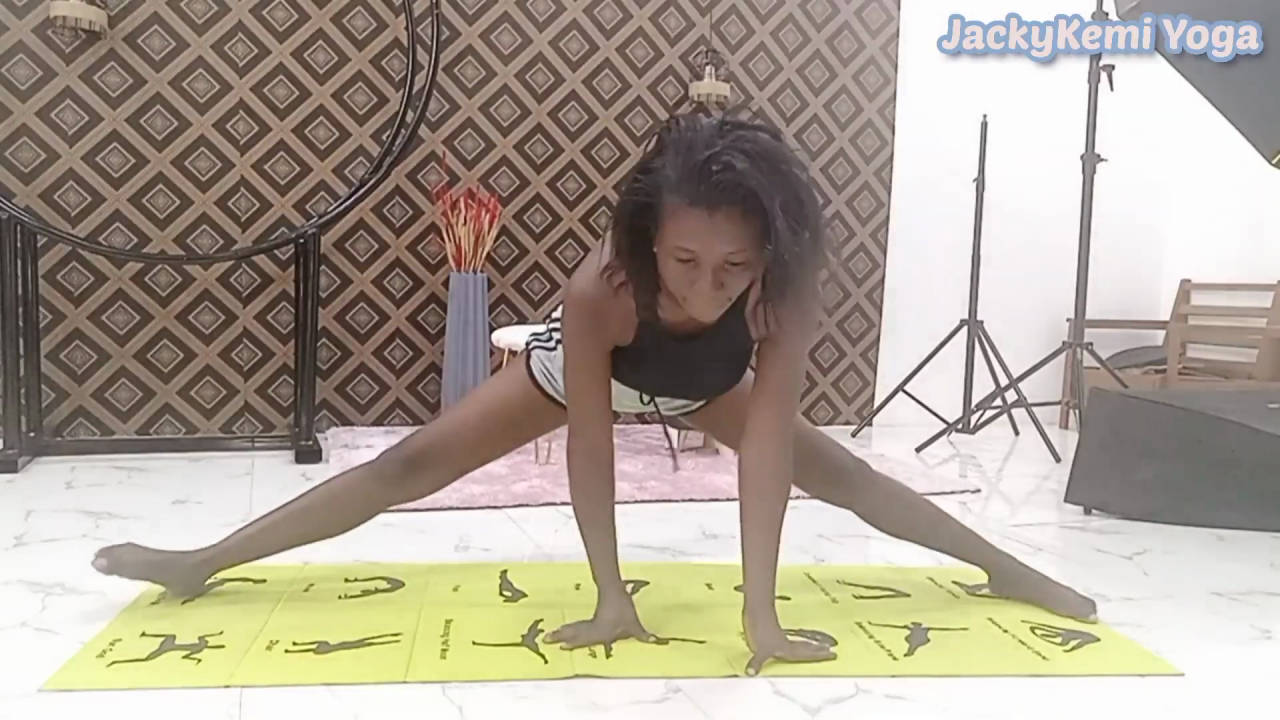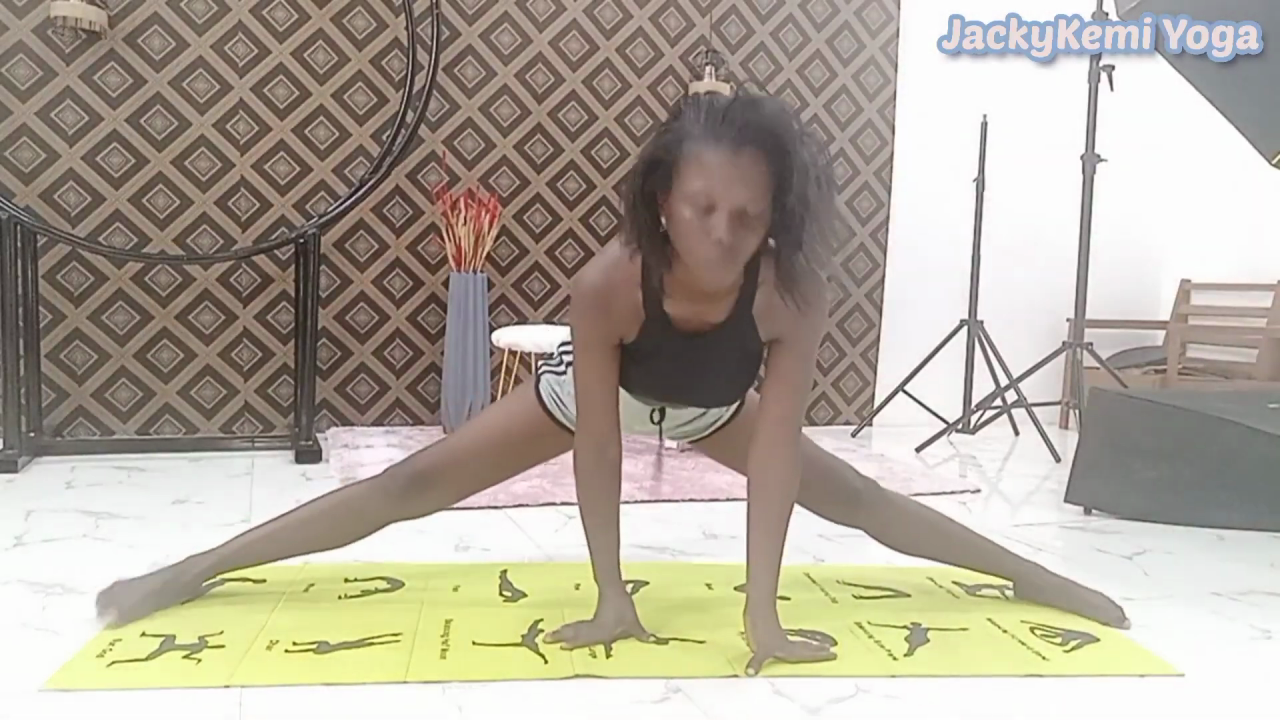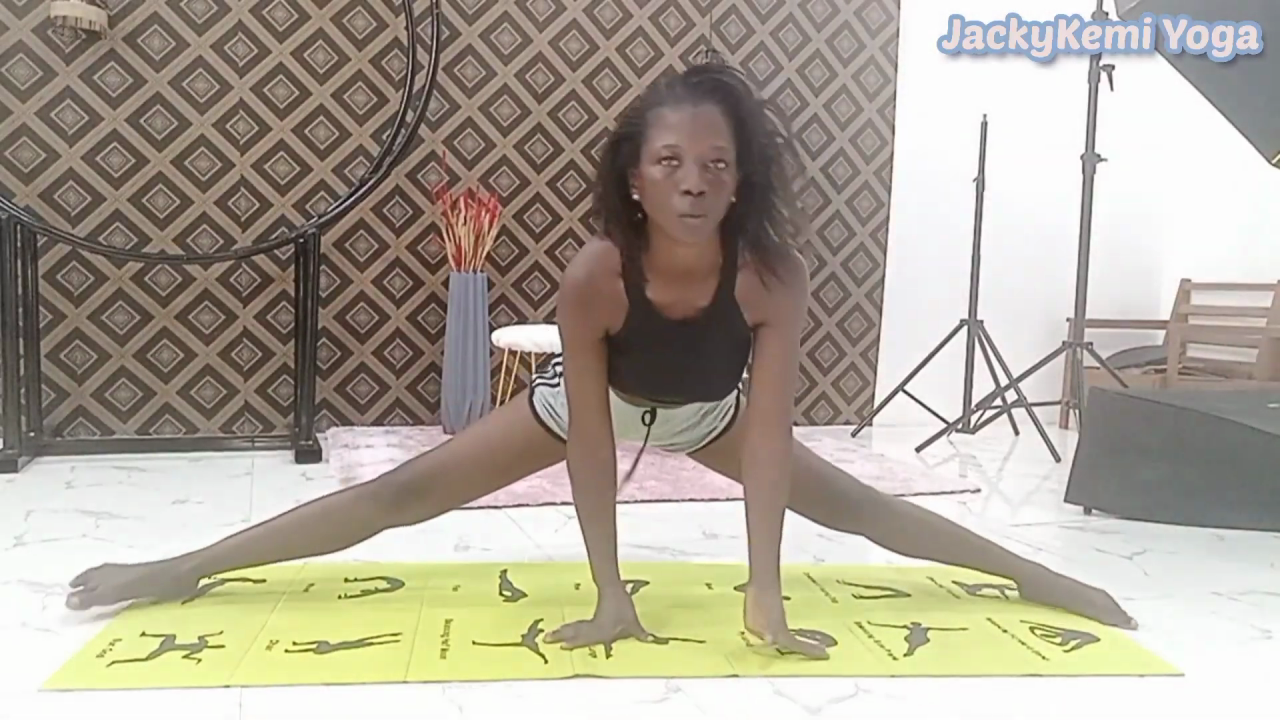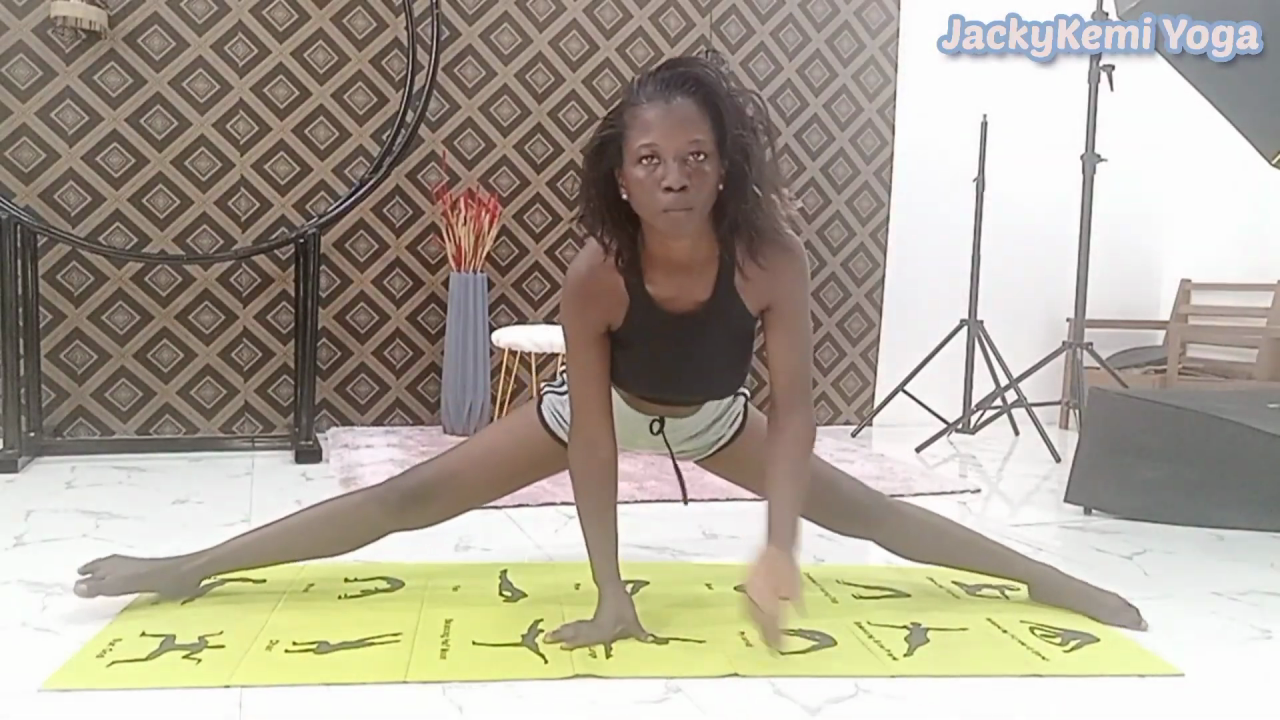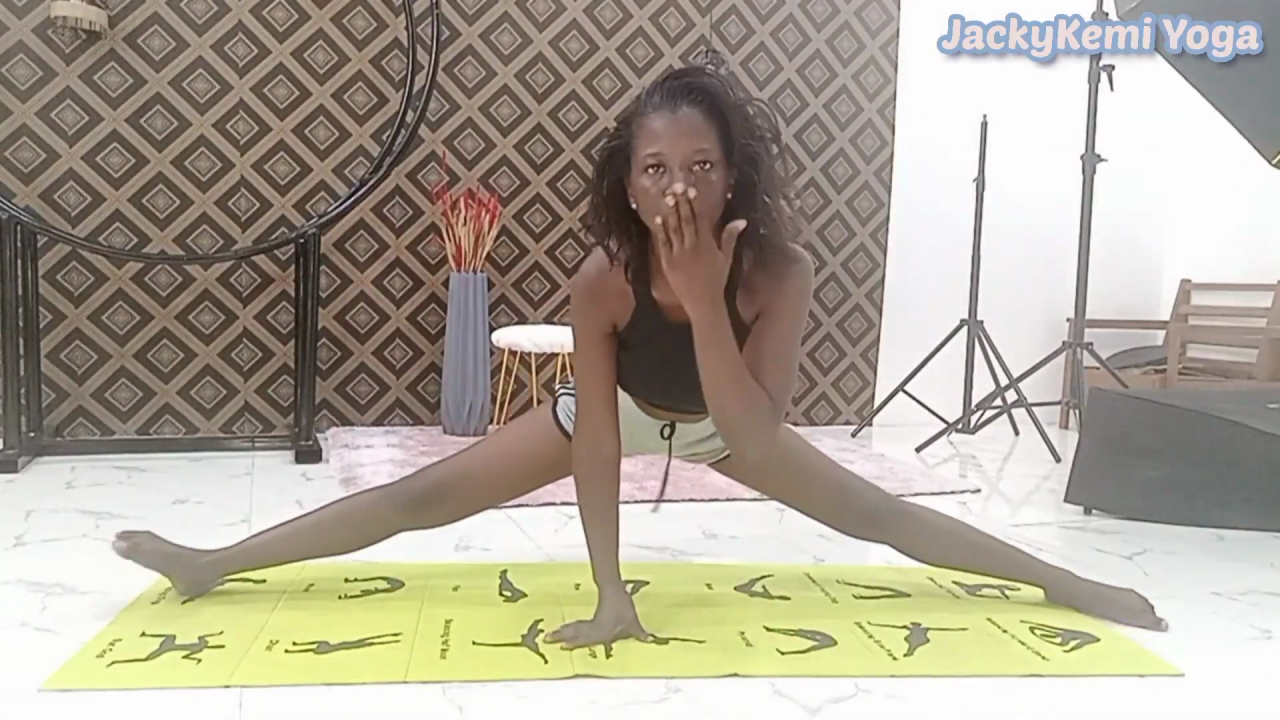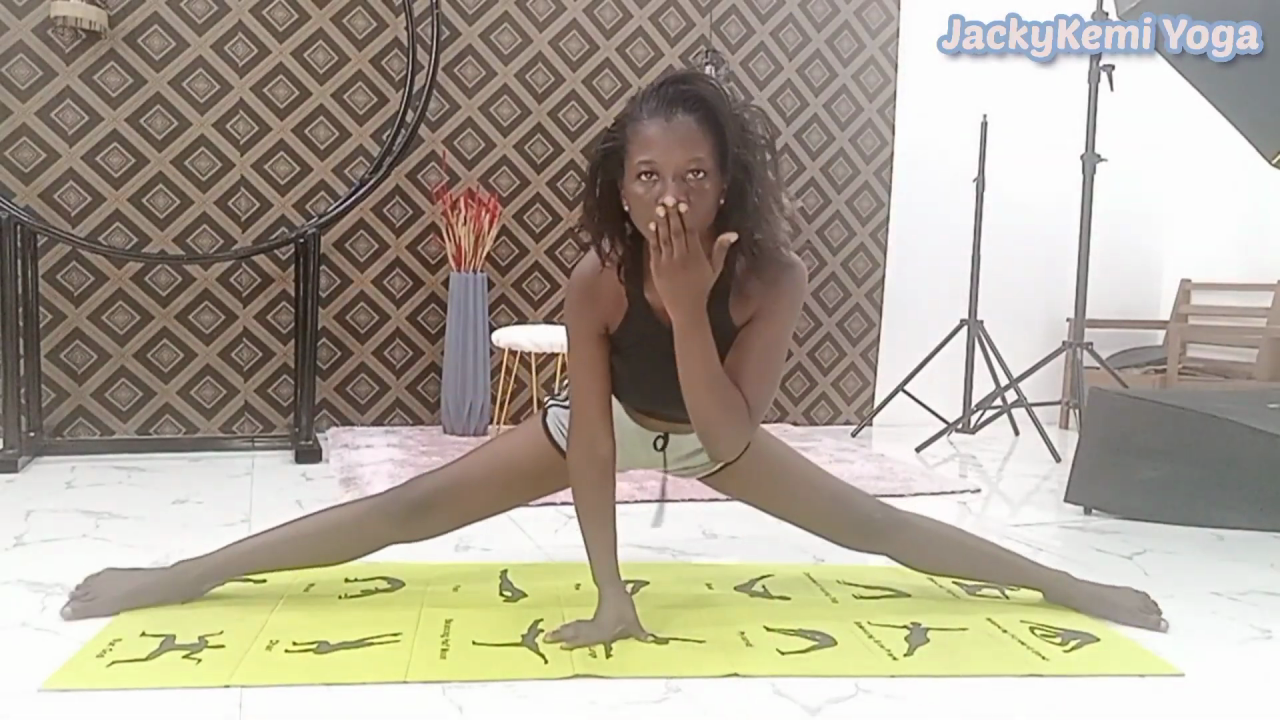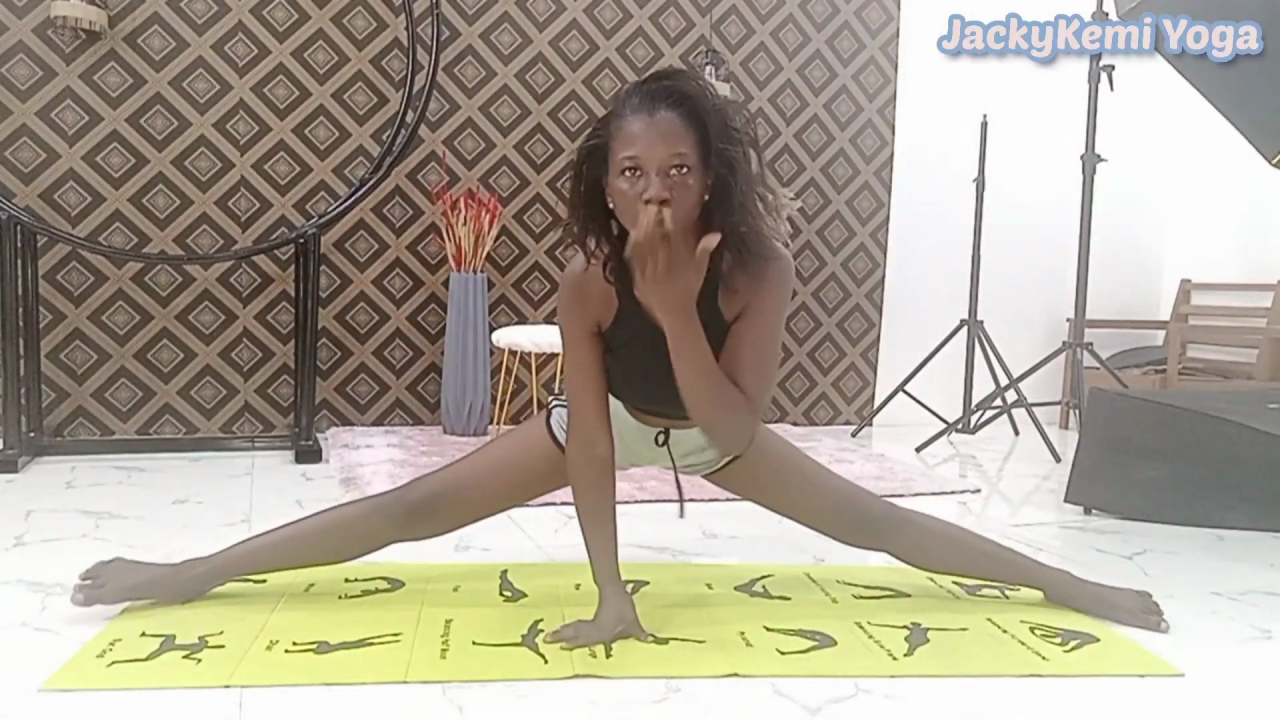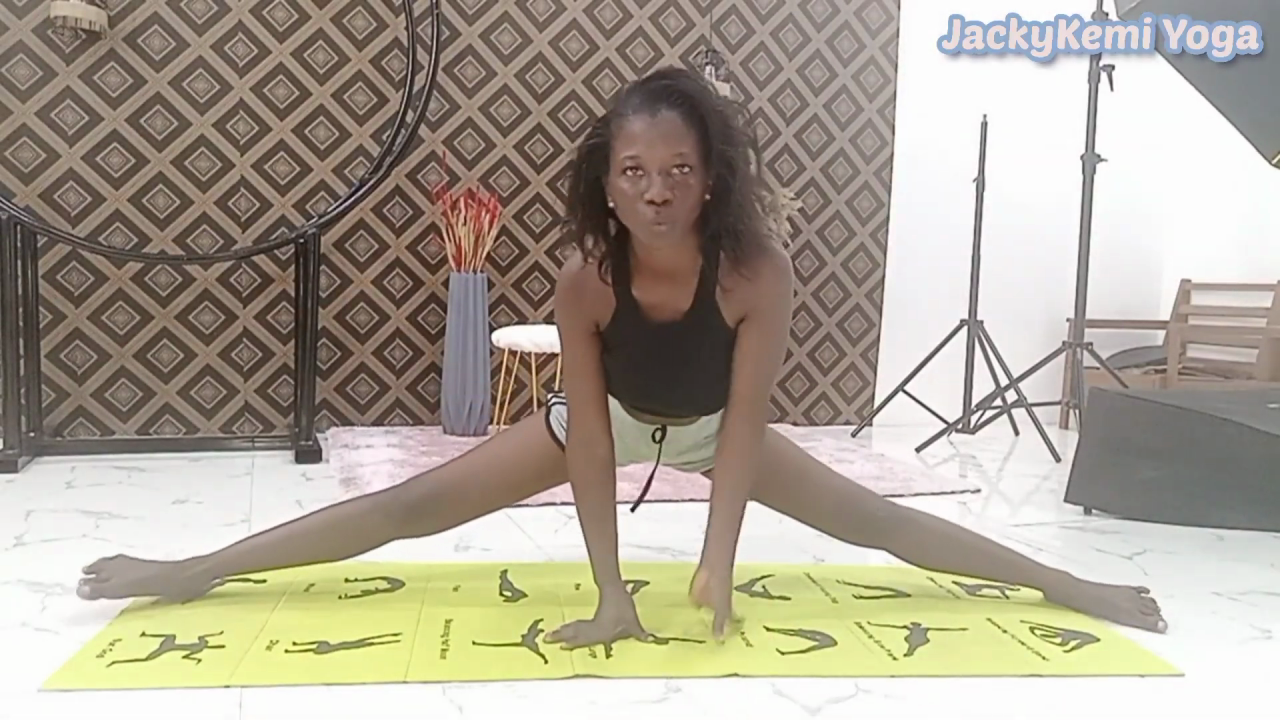
dt=0.4s
person 1, frame 1
left shoulder: (786, 297)
right shoulder: (601, 290)
left elbow: (765, 452)
right elbow: (590, 453)
left wrist: (761, 617)
right wrist: (611, 598)
left hip: (704, 387)
right hip: (579, 369)
left knee: (844, 476)
right knee: (412, 465)
left ankle: (1008, 571)
right ankle: (200, 562)
person 1, frame 2
left shoulder: (796, 292)
right shoulder: (608, 282)
left elbow: (774, 454)
right elbow: (597, 450)
left wrist: (762, 618)
right wrist: (611, 598)
left hip: (710, 408)
right hip: (593, 392)
left knee: (859, 501)
right knee: (416, 482)
left ankle: (1040, 580)
right ankle: (193, 571)
person 1, frame 3
left shoulder: (775, 276)
right shoulder: (594, 276)
left elbow: (767, 437)
right elbow: (591, 444)
left wrist: (764, 599)
right wrist: (610, 599)
left hip: (707, 412)
right hip: (591, 402)
left knee: (857, 505)
right knee: (401, 493)
left ankle: (1043, 581)
right ankle: (177, 572)
person 1, frame 4
left shoulder: (773, 260)
right shoulder: (594, 276)
left elbow: (794, 407)
right elbow: (593, 443)
left wrist: (778, 550)
right wrist: (609, 598)
left hip: (714, 418)
right hip: (600, 408)
left knee: (866, 513)
right knee: (410, 496)
left ankle: (1056, 584)
right ankle: (184, 570)
person 1, frame 5
left shoulder: (778, 270)
right shoulder: (603, 278)
left elbow: (756, 433)
right elbow: (595, 443)
left wrist: (706, 302)
right wrist: (611, 598)
left hip: (720, 421)
right hip: (618, 411)
left knee: (879, 514)
right knee: (424, 495)
left ankle: (1072, 588)
right ankle: (209, 562)
person 1, frame 6
left shoulder: (769, 277)
right shoulder: (595, 281)
left elbow: (729, 438)
right elbow: (590, 444)
left wrist: (688, 308)
right wrist: (609, 600)
left hip: (713, 431)
right hip: (607, 422)
left knee: (878, 526)
right knee: (413, 507)
left ankle: (1074, 590)
right ankle: (182, 577)
person 1, frame 7
left shoulder: (759, 270)
right shoulder: (588, 279)
left elbow: (729, 428)
right elbow: (589, 442)
left wrist: (677, 305)
right wrist: (610, 595)
left hip: (714, 428)
right hip: (608, 422)
left knee: (879, 523)
right knee: (414, 507)
left ankle: (1074, 589)
right ankle: (186, 575)
person 1, frame 8
left shoulder: (757, 271)
right shoulder: (585, 278)
left elbow: (747, 420)
right elbow: (588, 439)
left wrist: (718, 555)
right wrist: (608, 593)
left hip: (712, 428)
right hip: (608, 420)
left knee: (874, 520)
right knee: (416, 503)
left ankle: (1071, 589)
right ankle: (192, 573)
